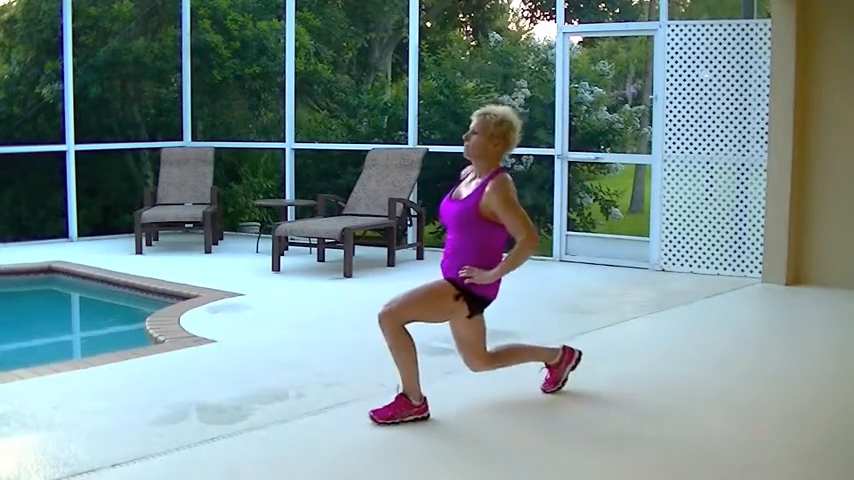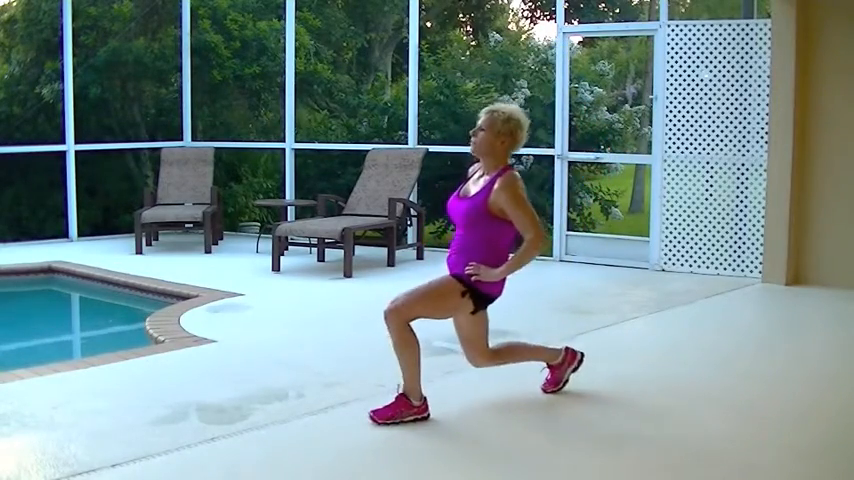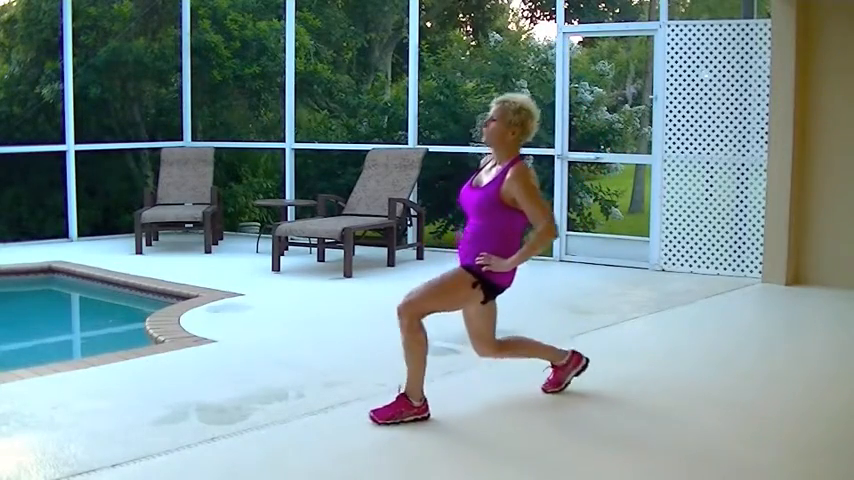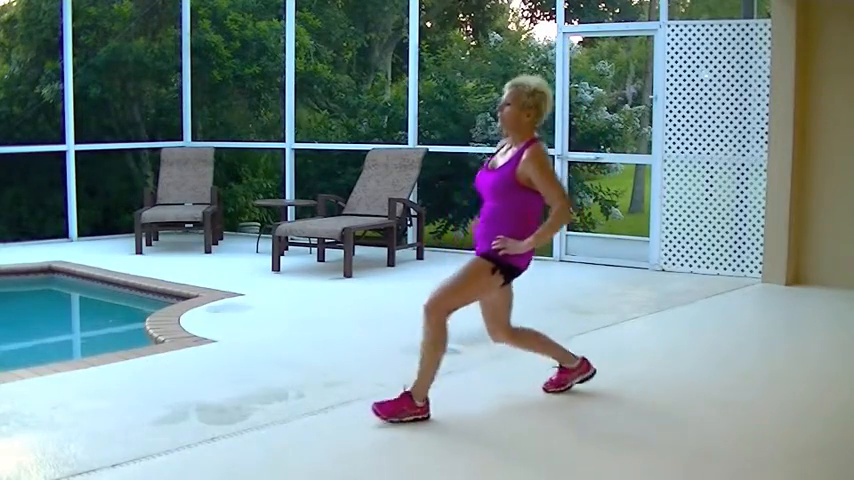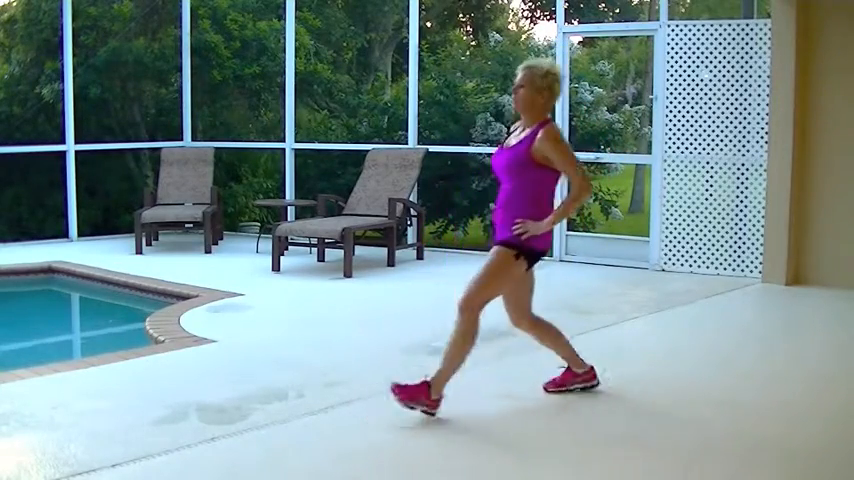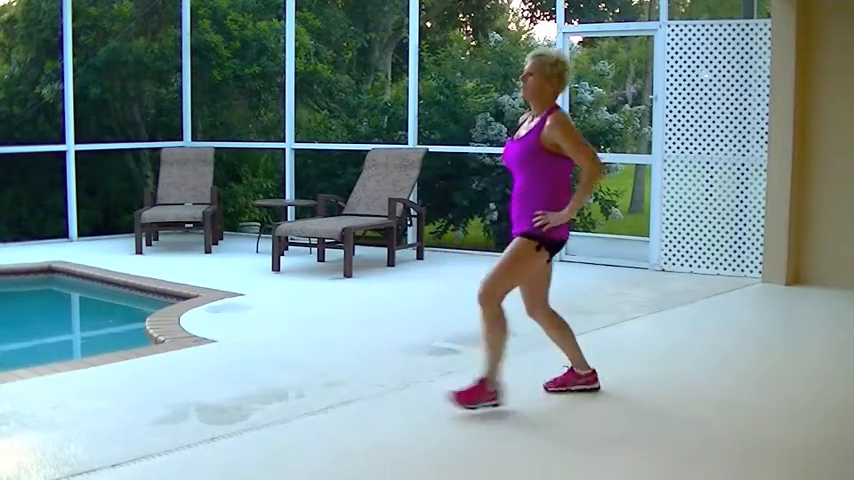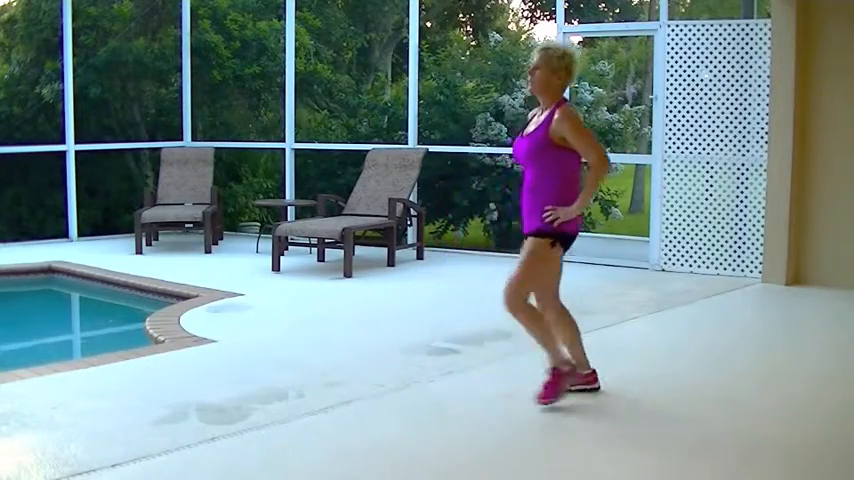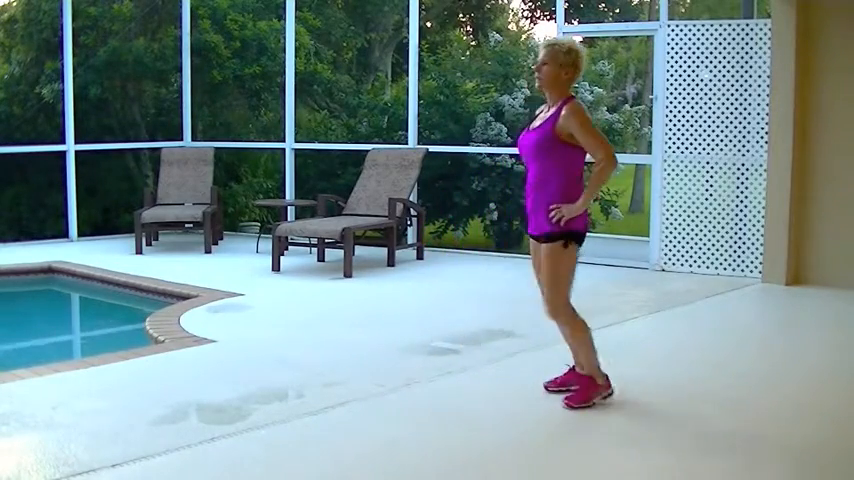
dt=0.1s
person 1, frame 1
left shoulder: (497, 187)
right shoulder: (468, 174)
left elbow: (529, 239)
left wrist: (493, 274)
left hip: (471, 284)
right hip: (457, 280)
left knee: (390, 315)
right knee: (478, 361)
left ankle: (413, 401)
right ankle: (559, 356)
person 1, frame 2
left shoulder: (506, 184)
right shoulder: (475, 171)
left elbow: (536, 238)
left wrist: (499, 272)
left hip: (476, 281)
right hip: (461, 277)
left knee: (395, 313)
right knee: (481, 357)
left ankle: (413, 401)
right ankle: (561, 357)
person 1, frame 3
left shoulder: (516, 175)
right shoulder: (489, 162)
left elbow: (547, 229)
left wrist: (511, 260)
left hip: (486, 269)
right hip: (473, 265)
left knee: (408, 309)
right knee: (486, 347)
left ankle: (413, 401)
right ankle: (566, 359)
person 1, frame 4
left shoulder: (532, 156)
right shoulder: (504, 147)
left elbow: (563, 209)
left wrist: (527, 243)
left hip: (505, 257)
right hip: (489, 251)
left knee: (434, 308)
right knee: (500, 332)
left ankle: (417, 400)
right ankle: (573, 364)
person 1, frame 5
left shoulder: (547, 136)
right shoulder: (519, 130)
left elbow: (582, 184)
left wrist: (548, 223)
left hip: (525, 240)
right hip: (511, 237)
left knee: (469, 305)
right knee: (520, 317)
left ankle: (434, 389)
right ankle: (581, 370)
person 1, frame 6
left shoulder: (555, 123)
right shoulder: (527, 120)
left elbow: (594, 167)
left wrist: (564, 213)
left hip: (542, 230)
right hip: (526, 228)
left knee: (488, 295)
right knee: (537, 310)
left ankle: (489, 383)
right ankle: (582, 372)
person 1, frame 7
left shoulder: (564, 116)
right shoulder: (536, 115)
left elbow: (600, 162)
left wrist: (576, 207)
left hip: (554, 224)
right hip: (536, 221)
left knee: (513, 298)
right knee: (547, 303)
left ankle: (563, 366)
right ankle: (582, 369)
person 1, frame 8
left shoulder: (571, 112)
right shoulder: (542, 112)
left elbow: (607, 159)
left wrist: (581, 203)
left hip: (561, 223)
right hip: (540, 220)
left knee: (556, 306)
right knee: (554, 305)
left ankle: (595, 378)
right ankle: (582, 370)
